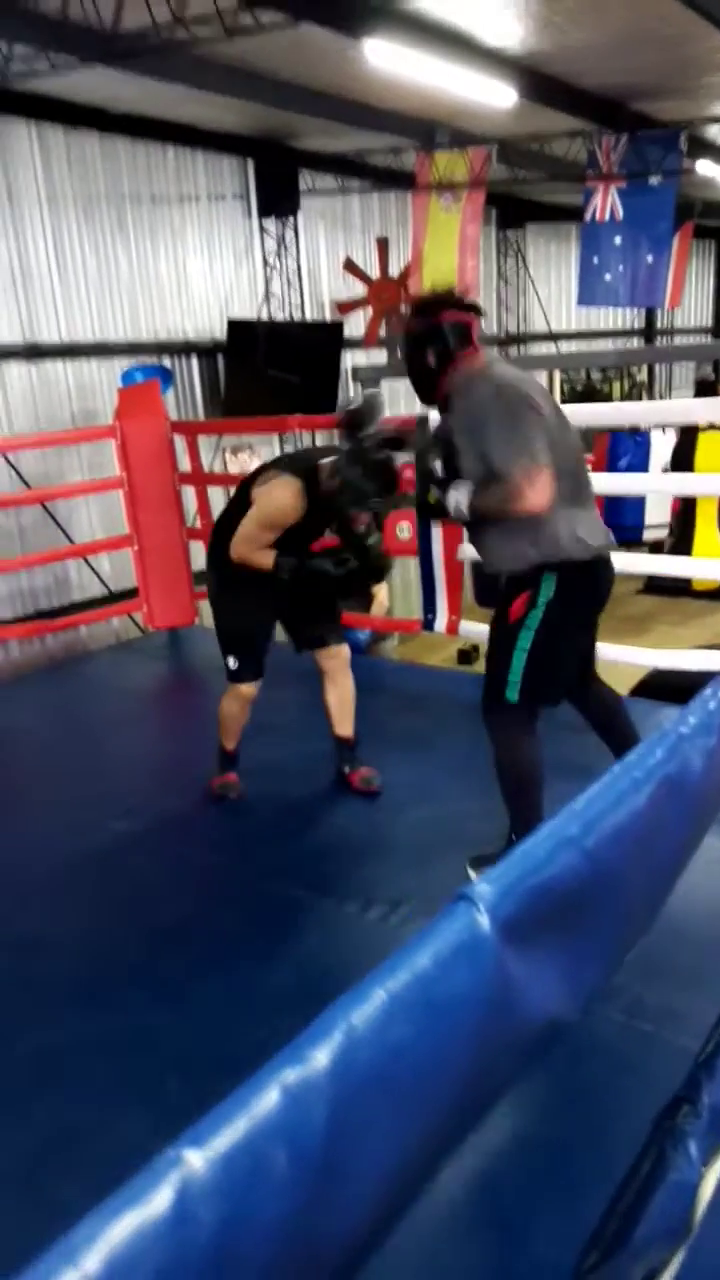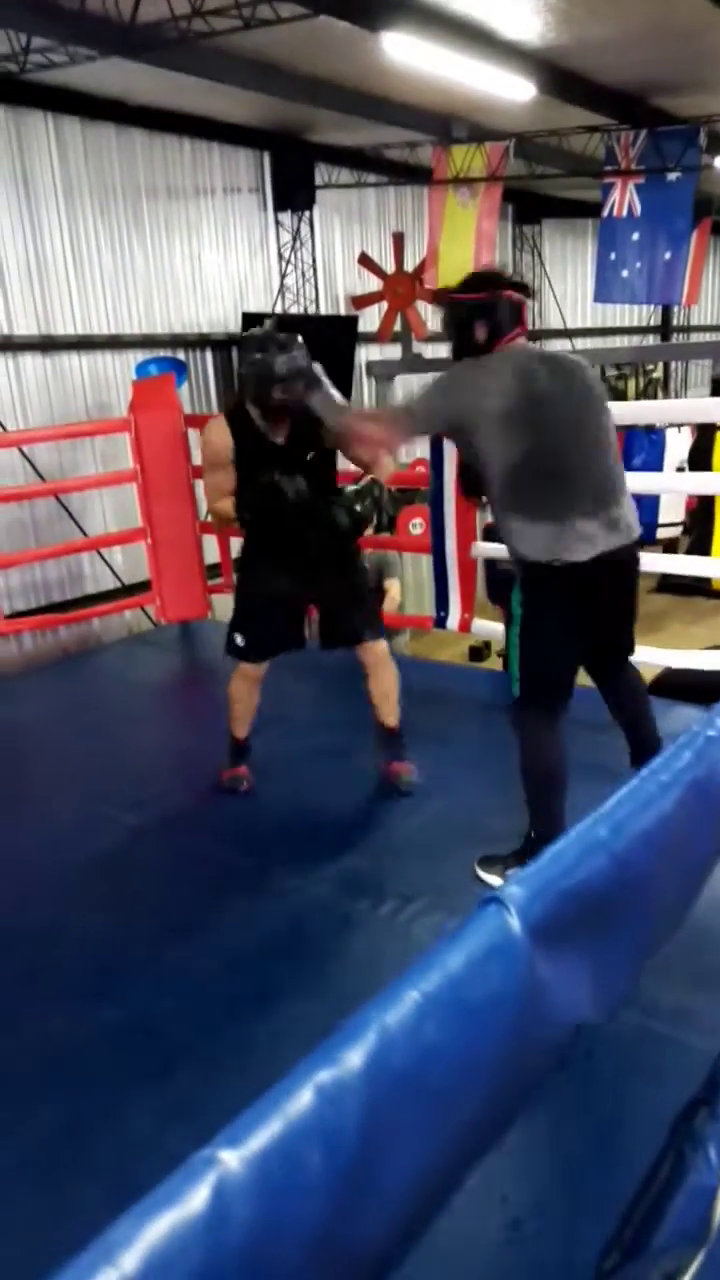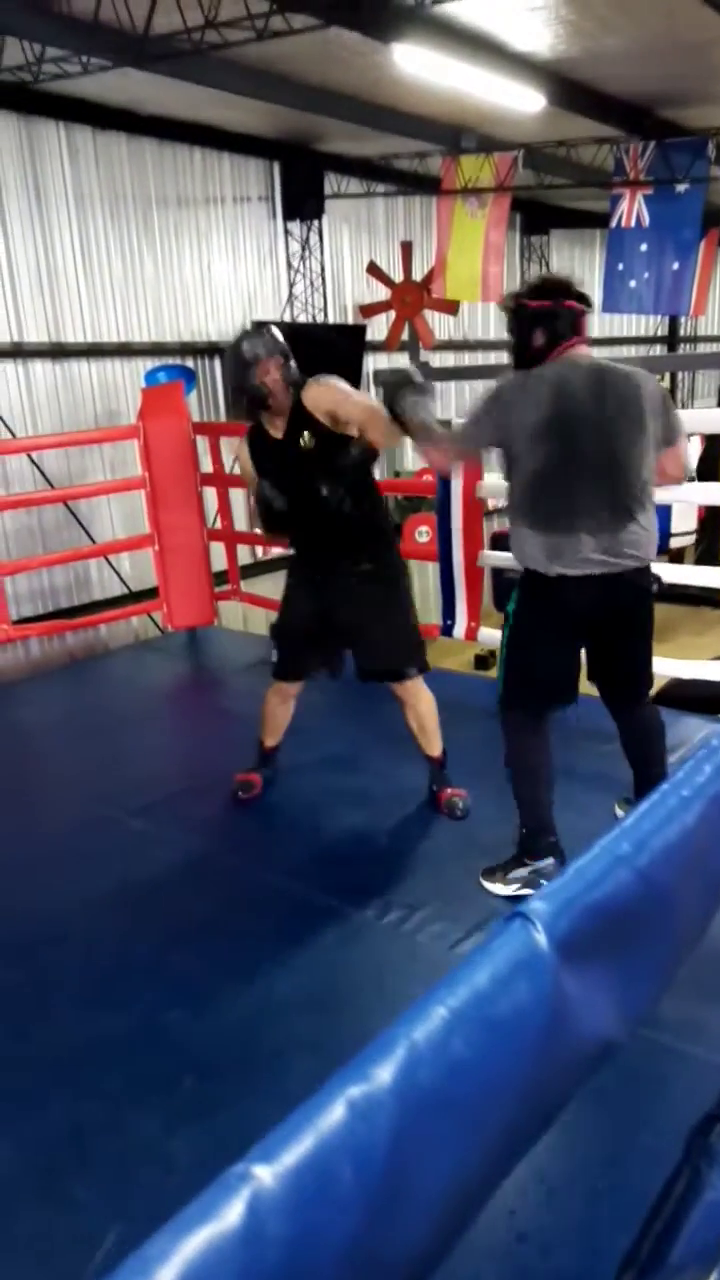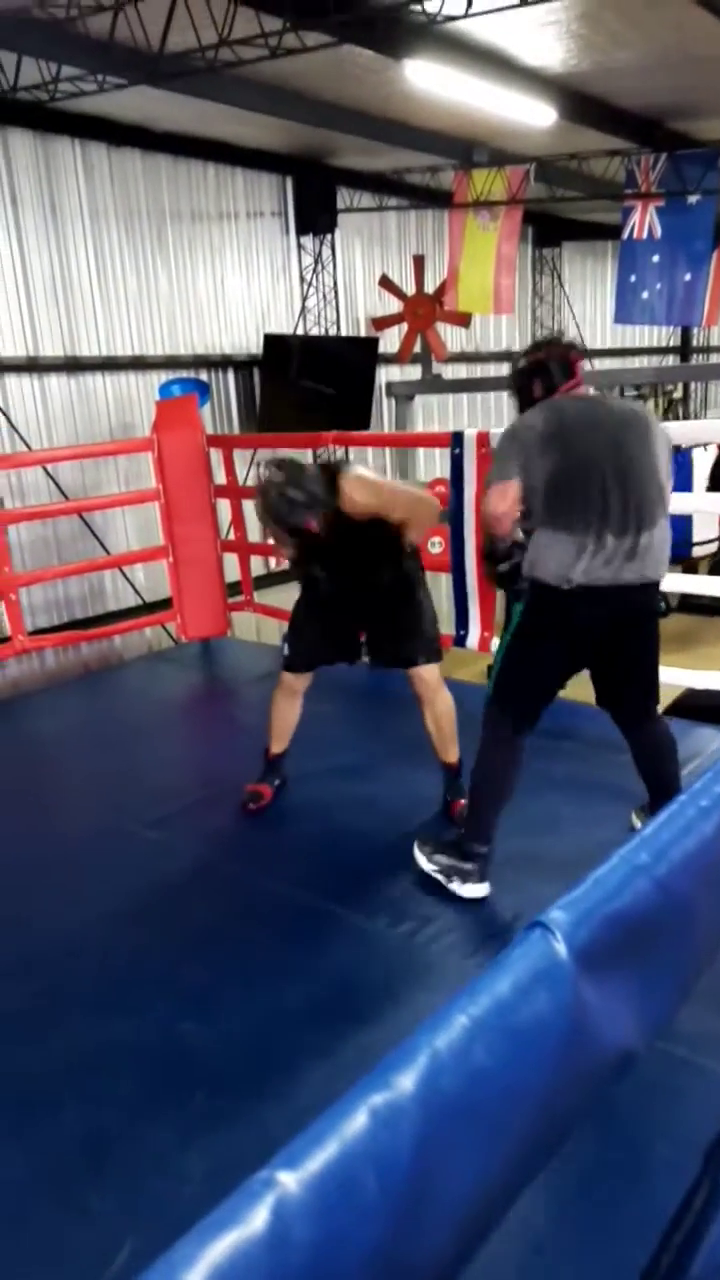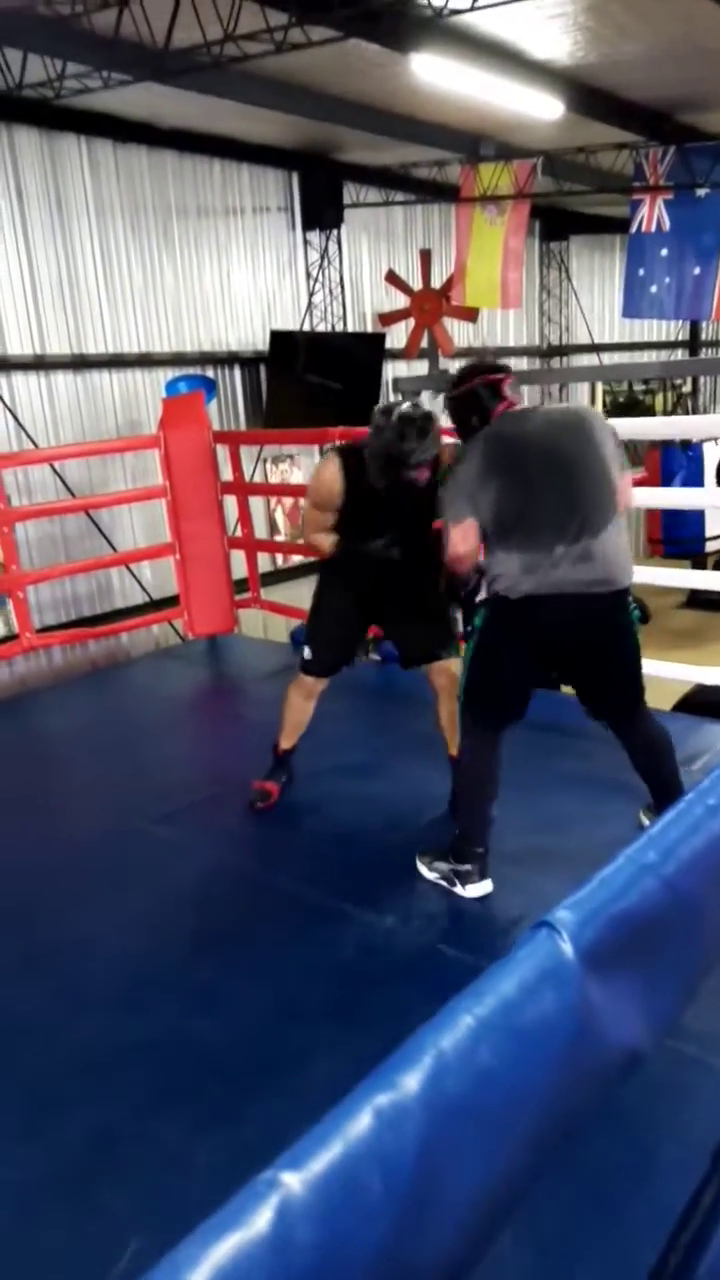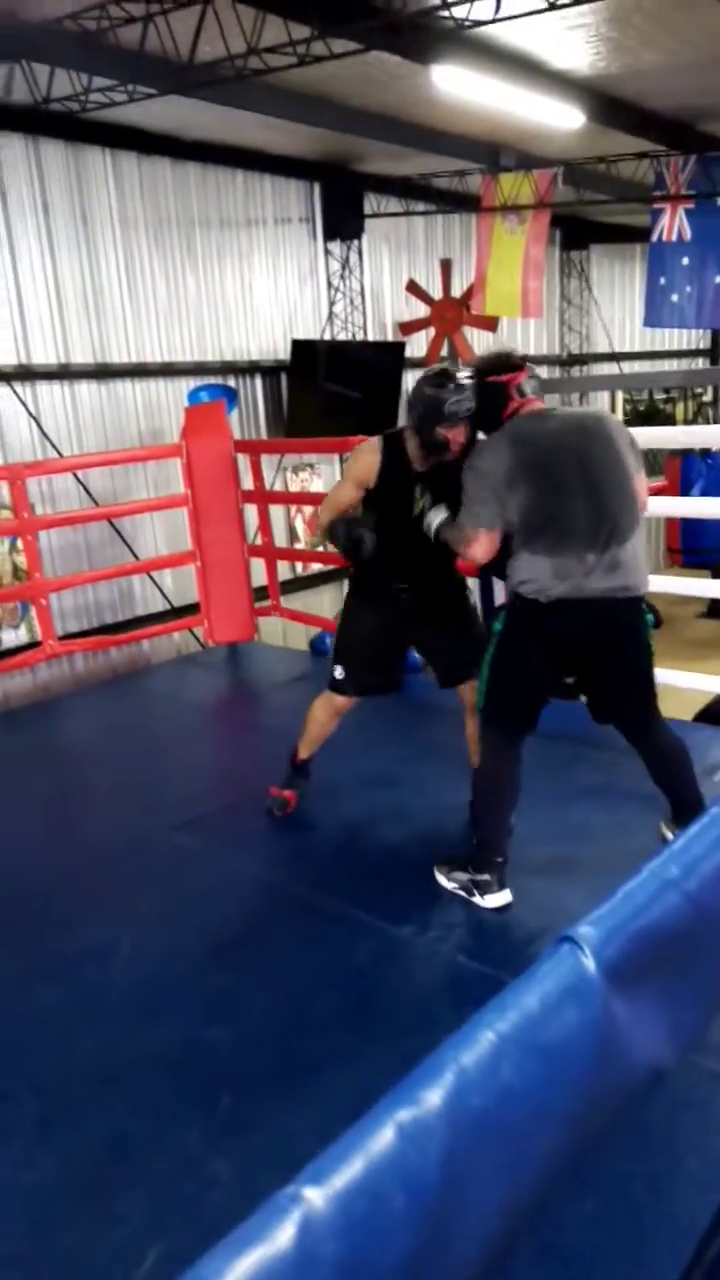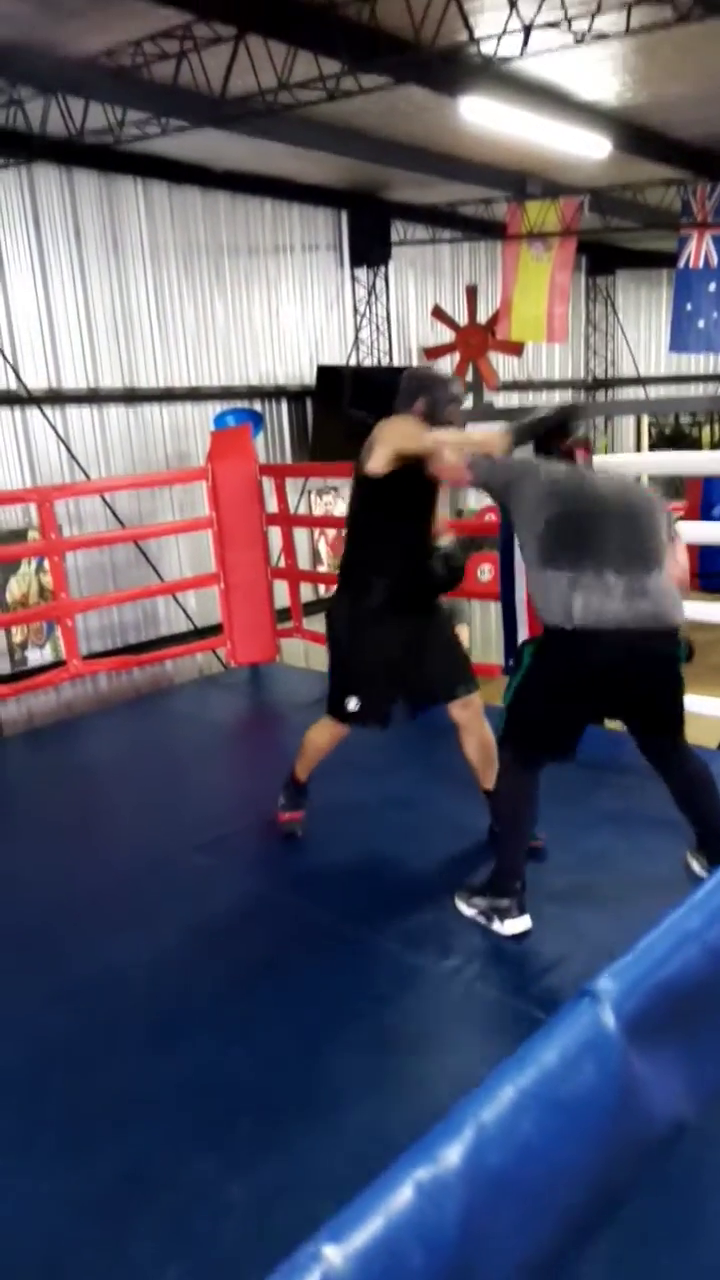
dt=0.3s
person 1, frame 1
left shoulder: (495, 397)
right shoulder: (478, 397)
left elbow: (531, 494)
right elbow: (466, 467)
left wrist: (458, 499)
left hip: (556, 570)
right hip: (574, 564)
left knee: (509, 707)
right knee: (579, 679)
person 1, frame 2
left shoulder: (471, 385)
right shoulder: (576, 371)
left elbow: (377, 436)
left wrist: (337, 423)
left hip: (554, 571)
right hip: (619, 549)
left knee: (538, 708)
right knee: (615, 669)
left ankle: (543, 852)
person 1, frame 3
left shoulder: (519, 393)
right shoulder: (644, 387)
left elbow: (446, 454)
right elbow: (672, 470)
left wrist: (411, 411)
left hip: (553, 583)
right hip: (629, 574)
left knee: (524, 712)
right knee: (631, 700)
left ankle: (540, 854)
person 1, frame 4
left shoulder: (527, 429)
right shoulder: (643, 421)
left elbow: (499, 512)
right elbow: (660, 506)
left wrist: (503, 551)
left hip: (559, 596)
right hip: (636, 592)
left knee: (507, 719)
right knee: (640, 713)
left ankle: (470, 856)
person 1, frame 5
left shoulder: (471, 460)
right shoulder: (588, 421)
left elbow: (462, 550)
right elbow: (623, 498)
left hip: (522, 606)
right hip: (604, 597)
left knee: (481, 726)
right knee: (630, 715)
left ankle: (468, 860)
person 1, frame 6
left shoulder: (488, 457)
right shoulder: (604, 425)
left elbow: (478, 550)
right elbow: (640, 501)
left wrist: (440, 526)
left hip: (542, 609)
right hip: (621, 603)
left knee: (501, 733)
right knee: (643, 721)
left ankle: (486, 869)
right ankle: (696, 826)
person 1, frame 7
left shoulder: (526, 475)
right shoulder: (641, 494)
left hip: (573, 640)
right hip: (654, 637)
left knee: (518, 757)
right knee: (670, 750)
left ankle: (505, 894)
person 2, frame 1
left shoulder: (341, 476)
right shoulder: (286, 493)
left elbow: (358, 525)
right elbow: (241, 551)
left wrist: (367, 551)
right wrist: (304, 571)
left hip: (294, 566)
right hip: (241, 571)
left knee: (336, 657)
right knee: (245, 685)
left ankle: (349, 759)
right ankle: (226, 763)
person 2, frame 2
right shoulder: (222, 432)
right elbow: (218, 508)
left wrist: (361, 502)
right wrist: (262, 504)
left hip: (332, 548)
right hip: (268, 557)
left knee: (375, 649)
right knee: (248, 666)
left ankle: (393, 749)
right ankle: (238, 756)
person 2, frame 3
left shoulder: (321, 395)
right shoulder: (252, 445)
left elbow: (387, 425)
right elbow: (270, 527)
left wrist: (352, 464)
right wrist: (269, 508)
left hip: (373, 567)
right hip: (313, 573)
left knee: (407, 681)
right knee: (286, 682)
left ankle: (440, 777)
right ankle: (264, 763)
person 2, frame 4
left shoulder: (353, 487)
right shoulder: (272, 504)
left elbow: (426, 508)
left wrist: (397, 568)
right wrist: (306, 566)
left hip: (391, 582)
right hip: (329, 588)
left knee: (428, 678)
right knee: (292, 678)
left ankle: (454, 788)
right ankle: (272, 772)
person 2, frame 5
left shoulder: (440, 462)
right shoulder: (335, 473)
right elbow: (314, 533)
right wrist: (359, 554)
left hip: (413, 573)
right hip: (348, 577)
left knee: (446, 671)
right knee: (311, 679)
right ankle: (280, 767)
person 2, frame 6
left shoulder: (473, 458)
right shoulder: (375, 453)
right elbow: (329, 518)
right wrist: (346, 530)
left hip: (441, 588)
right hip: (379, 593)
left knee: (474, 691)
right knee: (340, 697)
right ankle: (296, 773)
person 2, frame 7
left shoulder: (427, 459)
right shoulder: (393, 434)
right elbow: (467, 445)
left wrist: (434, 559)
right wrist: (534, 429)
left hip: (416, 603)
right hip: (368, 609)
left knee: (468, 709)
right knee: (342, 720)
right ankle: (294, 791)
